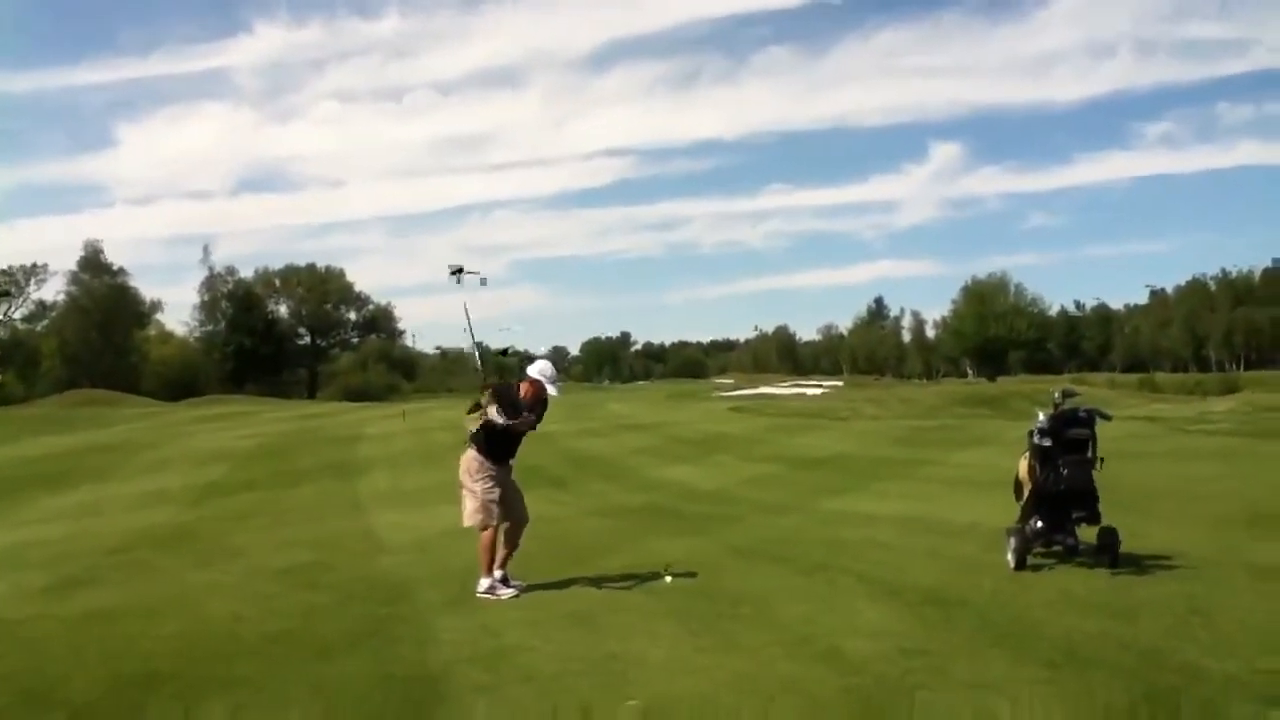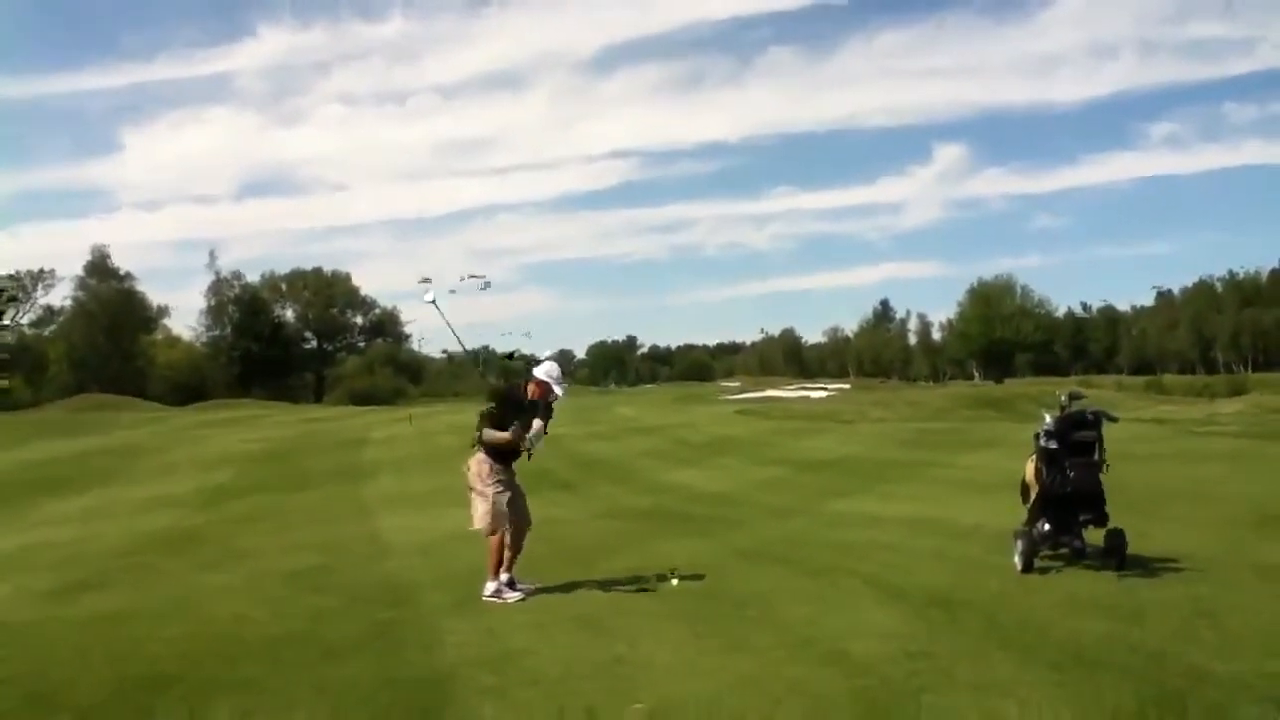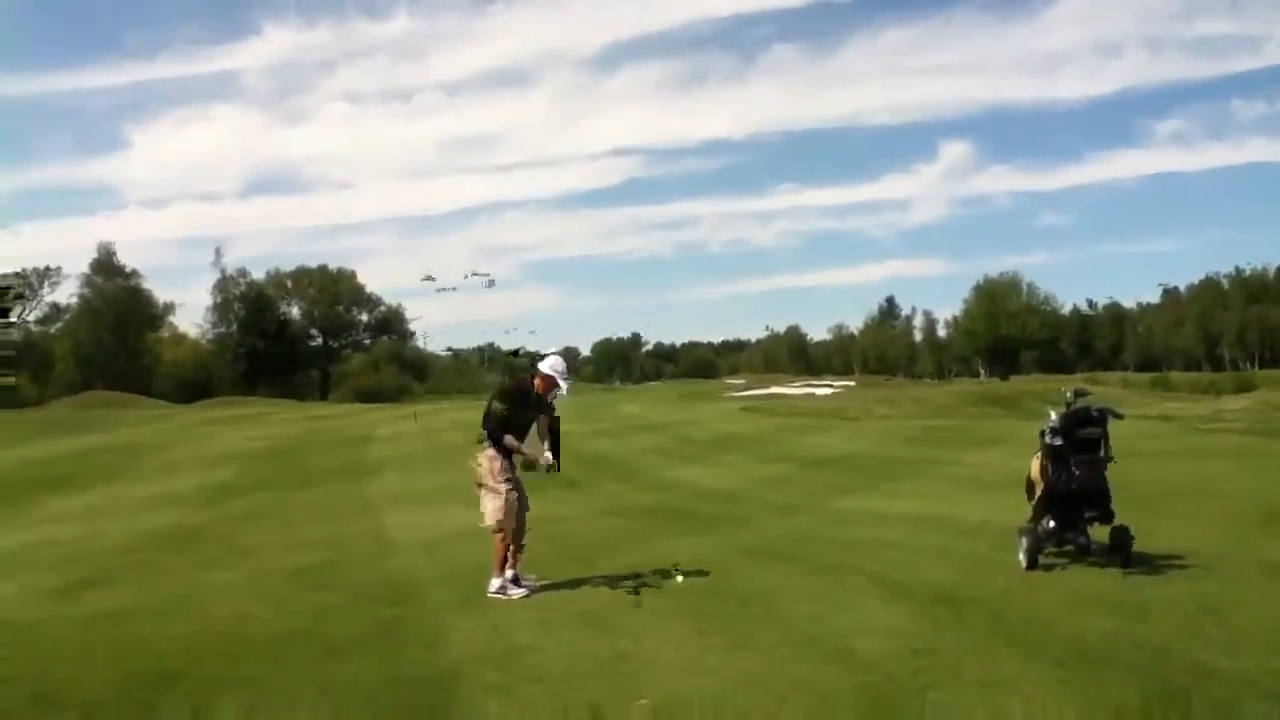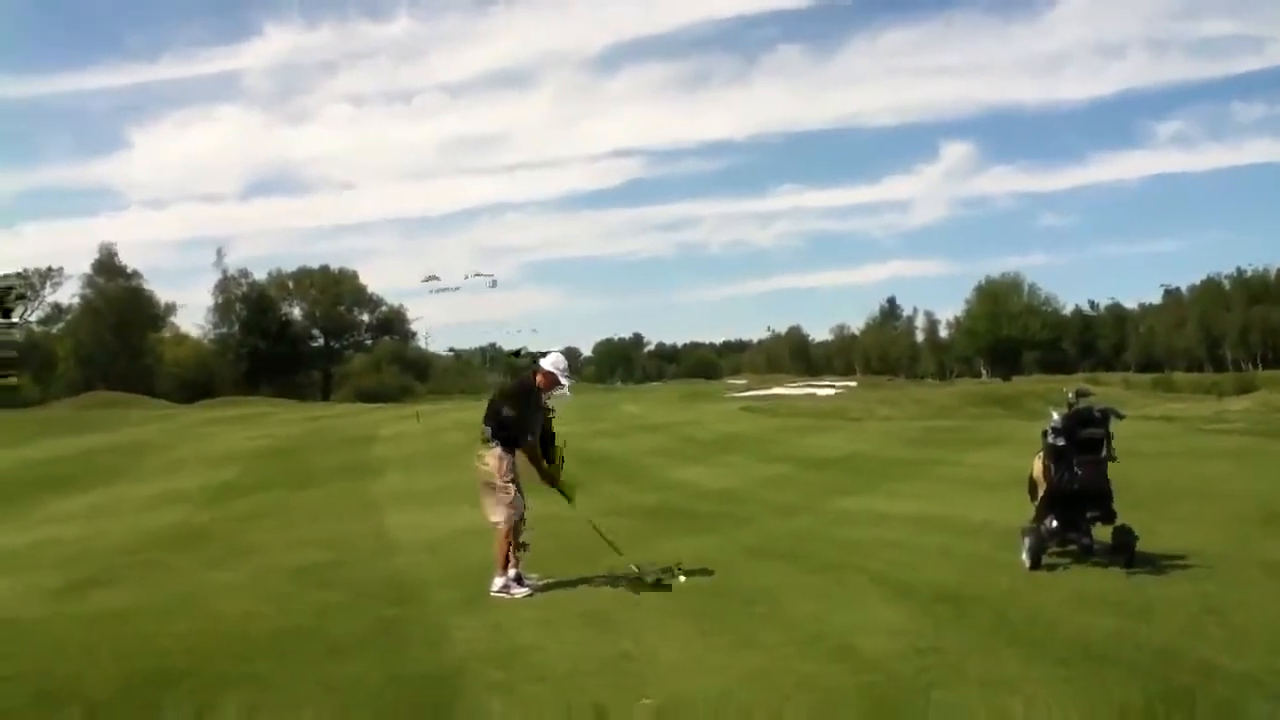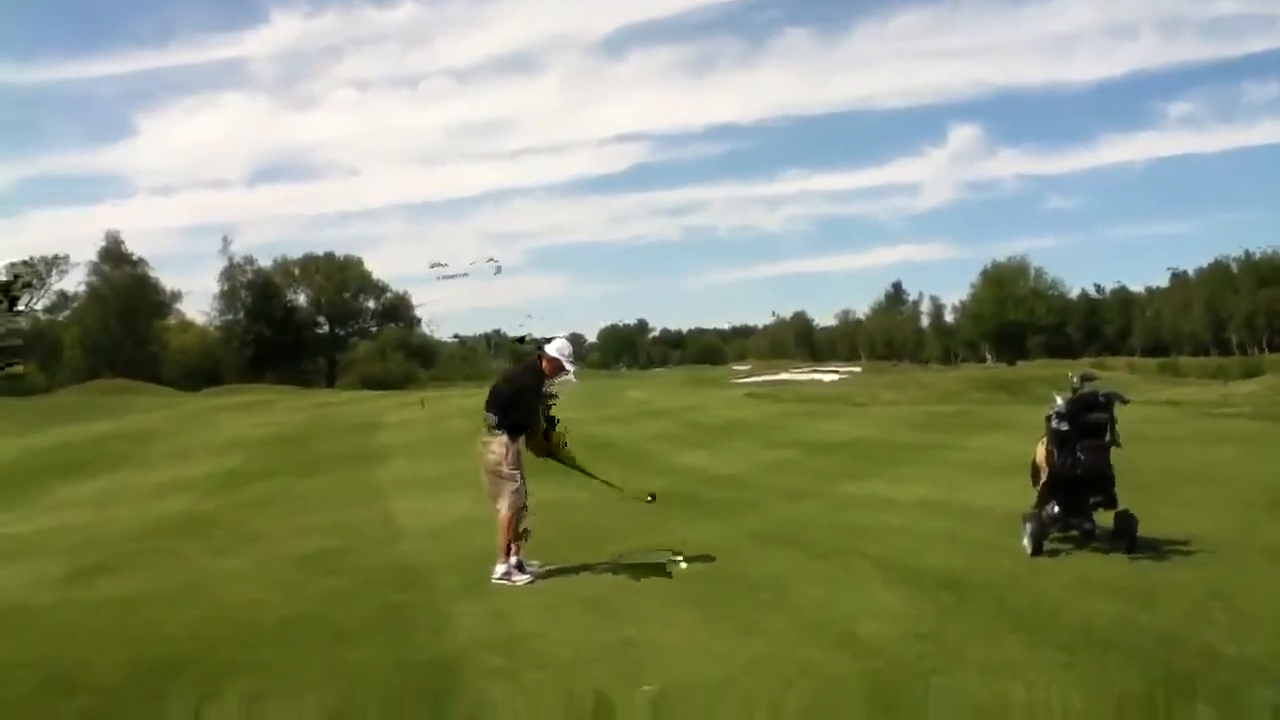
dt=0.1s
person 1, frame 1
left shoulder: (539, 403)
right shoulder: (496, 393)
left elbow: (527, 424)
right elbow: (469, 427)
left wrist: (507, 423)
right wrist: (485, 415)
left hip: (501, 464)
right hip: (478, 461)
left knee: (518, 520)
right knee: (489, 521)
left ankle: (499, 573)
right ankle: (486, 582)
person 1, frame 2
left shoulder: (542, 404)
right shoulder: (503, 395)
left elbow: (539, 428)
right elbow: (484, 433)
left wrist: (530, 438)
right wrist: (508, 436)
left hip: (504, 465)
right hip: (486, 463)
left knee: (521, 523)
right knee: (498, 524)
left ankle: (506, 576)
right ankle: (492, 585)
person 1, frame 3
left shoulder: (539, 396)
right shoulder: (511, 391)
left elbow: (544, 424)
right elbow: (499, 433)
left wrist: (547, 451)
right wrist: (525, 453)
left hip: (503, 458)
right hip: (492, 456)
left knee: (518, 517)
right knee: (504, 519)
left ankle: (510, 573)
right ankle: (497, 582)
person 1, frame 4
left shoulder: (535, 391)
right shoulder: (516, 390)
left elbow: (536, 426)
right elbow: (521, 436)
left wrist: (547, 464)
right wrist: (543, 469)
left hip: (504, 454)
right hip: (495, 454)
left knee: (516, 515)
right knee: (508, 517)
left ankle: (513, 572)
right ankle: (500, 580)
person 1, frame 5
left shoulder: (531, 372)
right shoulder: (529, 378)
left elbow: (528, 416)
right elbow: (531, 423)
left hip: (502, 439)
right hip: (500, 441)
left knee: (515, 502)
right knee: (511, 503)
left ankle: (514, 559)
right ankle: (502, 568)
